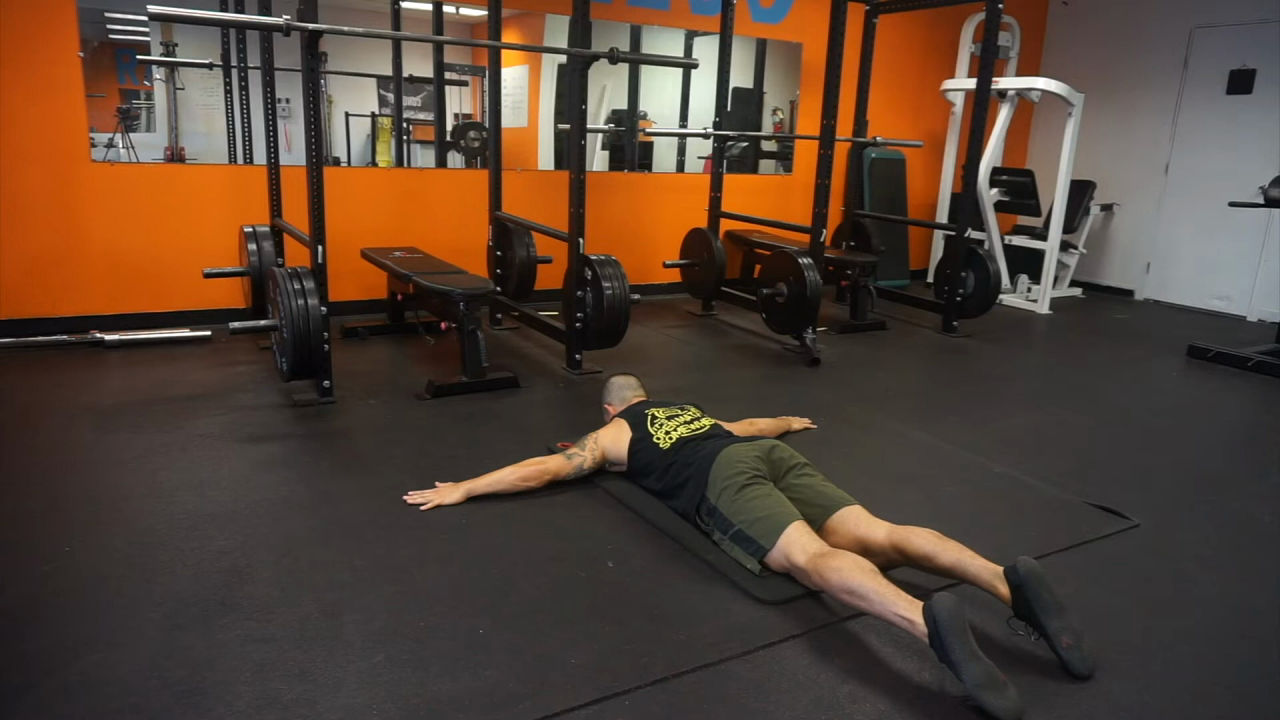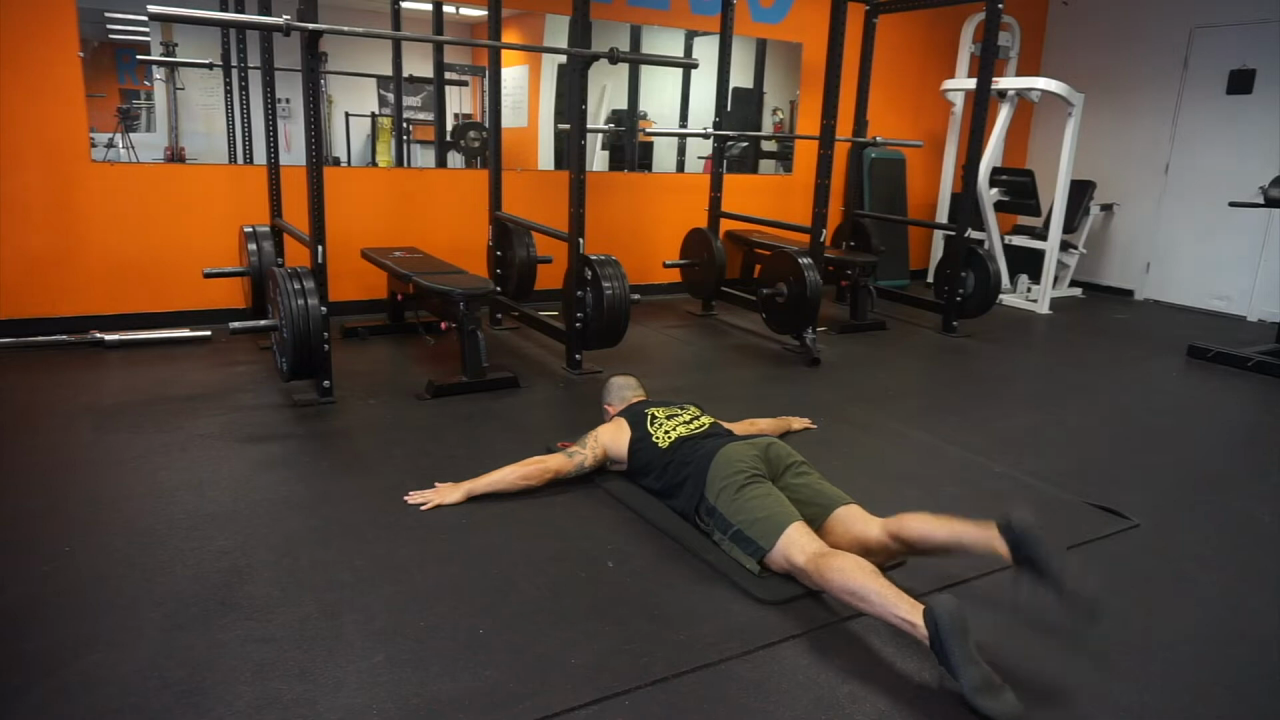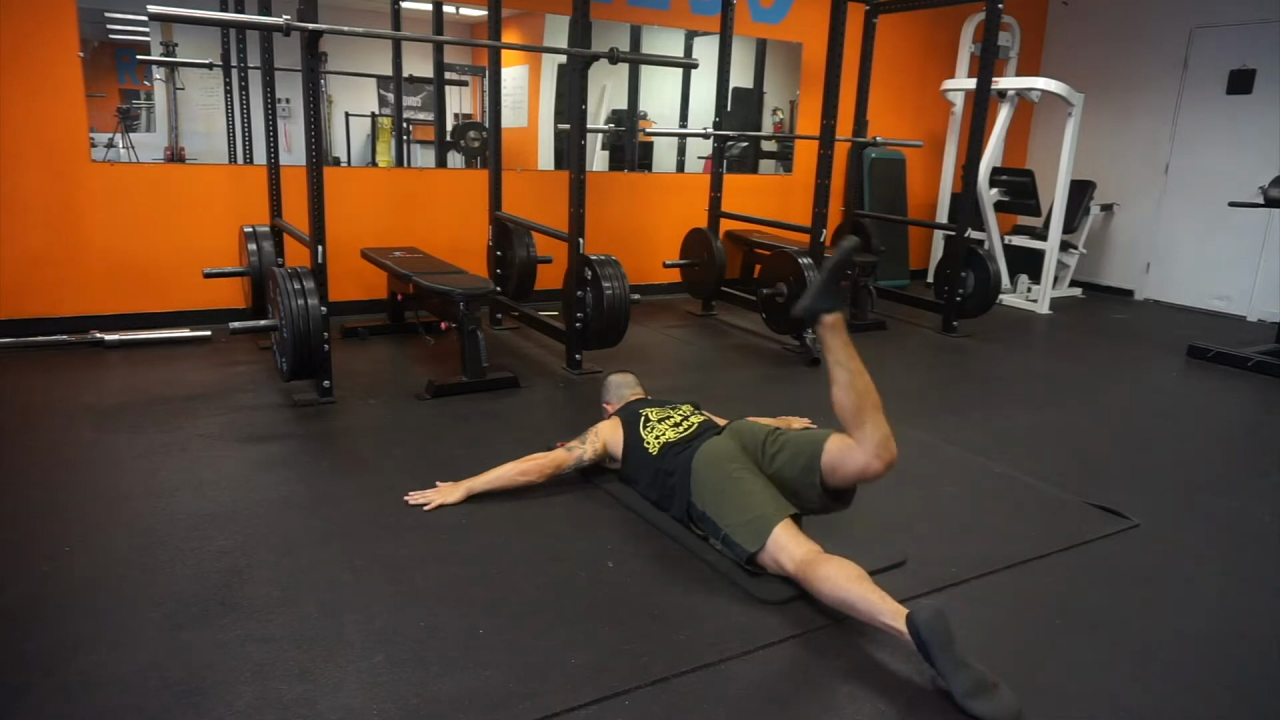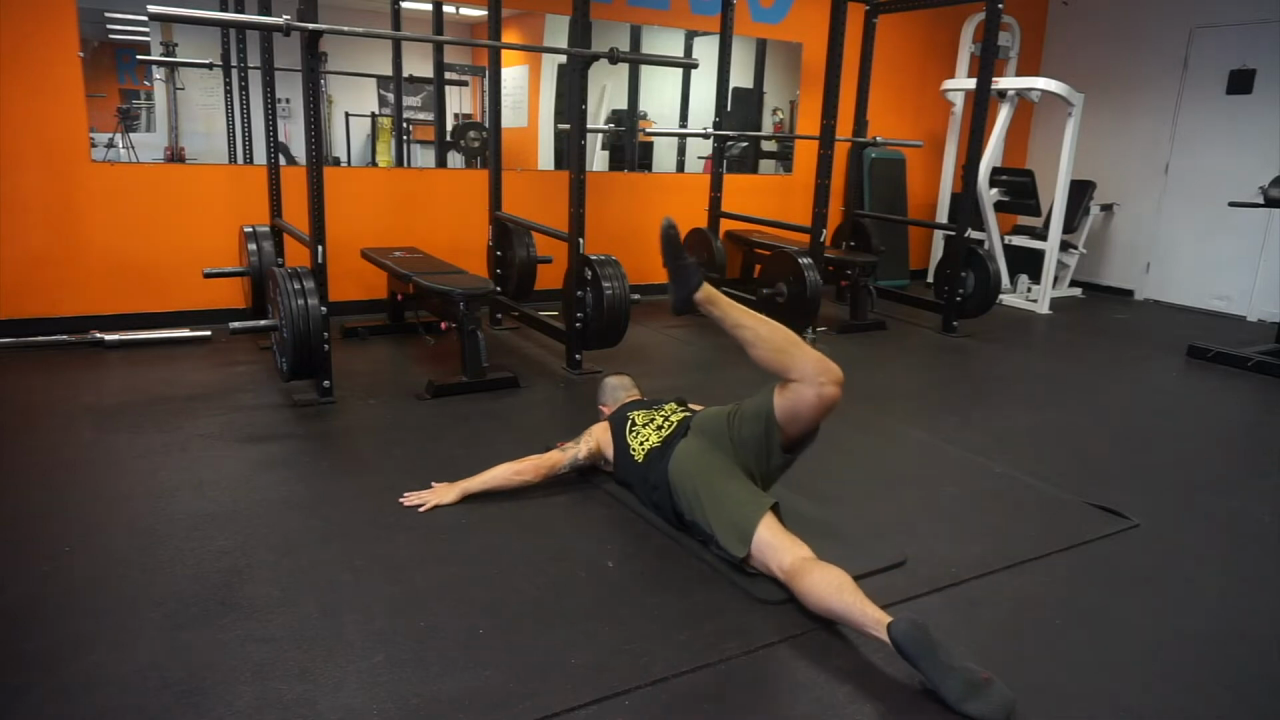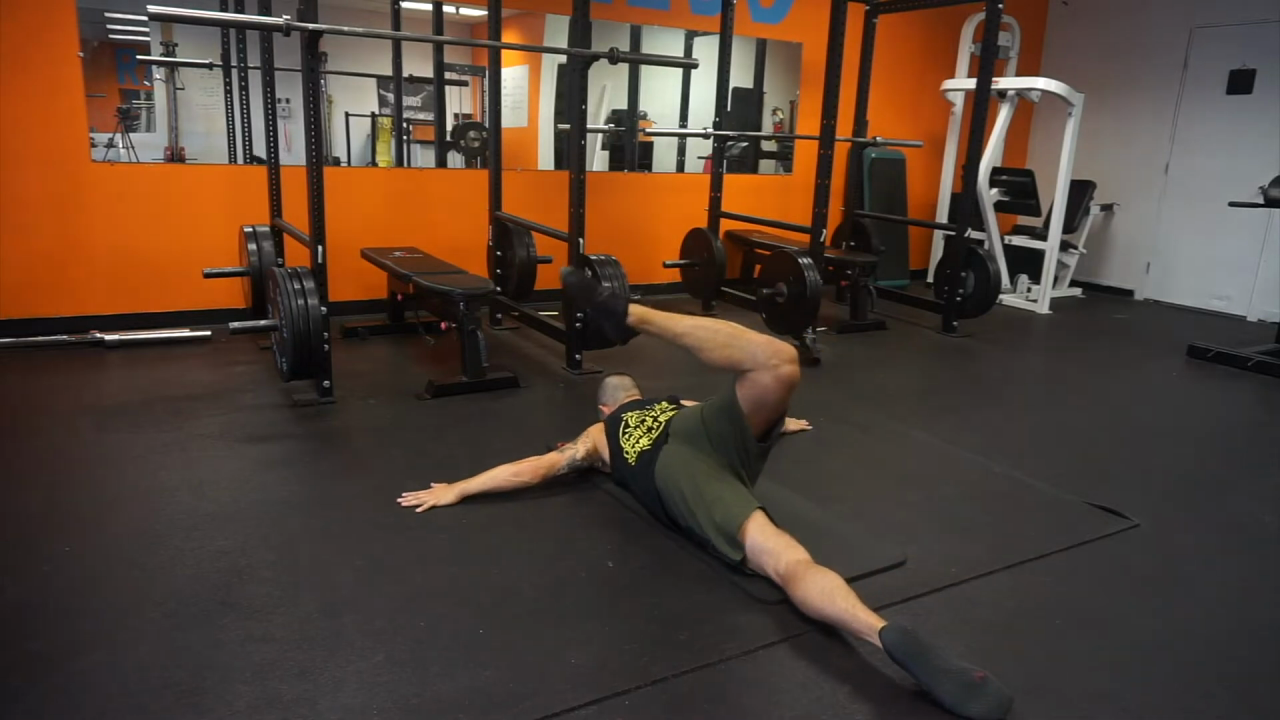
dt=0.7s
person 1, frame 1
left shoulder: (612, 434)
right shoulder: (689, 410)
left elbow: (542, 469)
right elbow: (757, 424)
left wrist: (460, 489)
right wrist: (787, 422)
left hip: (727, 480)
right hip: (772, 454)
left knee: (814, 560)
right knee: (874, 536)
left ankle: (928, 620)
right ankle: (1007, 580)
person 1, frame 2
left shoulder: (612, 432)
right shoulder: (685, 407)
left elbow: (544, 467)
right elbow: (753, 424)
left wrist: (463, 488)
right wrist: (787, 420)
left hip: (724, 476)
right hip: (768, 450)
left knee: (814, 556)
right knee: (875, 536)
left ankle: (927, 621)
right ankle: (1003, 539)
person 1, frame 3
left shoulder: (608, 432)
right shoulder: (687, 408)
left elbow: (542, 465)
right elbow: (747, 421)
left wrist: (461, 489)
right wrist: (787, 422)
left hip: (709, 473)
right hip: (747, 438)
left knee: (802, 559)
right knee: (873, 453)
left ankle: (912, 626)
right ankle: (828, 317)
person 1, frame 4
left shoulder: (600, 435)
right shoulder: (681, 403)
left elbow: (534, 468)
right elbow: (715, 420)
left wrist: (456, 489)
left hip: (687, 472)
right hip: (719, 428)
left knee: (792, 562)
right knee: (821, 382)
left ankle: (895, 631)
person 1, frame 5
left shoulder: (597, 437)
right shoulder: (678, 404)
left elbow: (532, 468)
left wrist: (456, 489)
left hip: (684, 461)
right hip: (697, 442)
